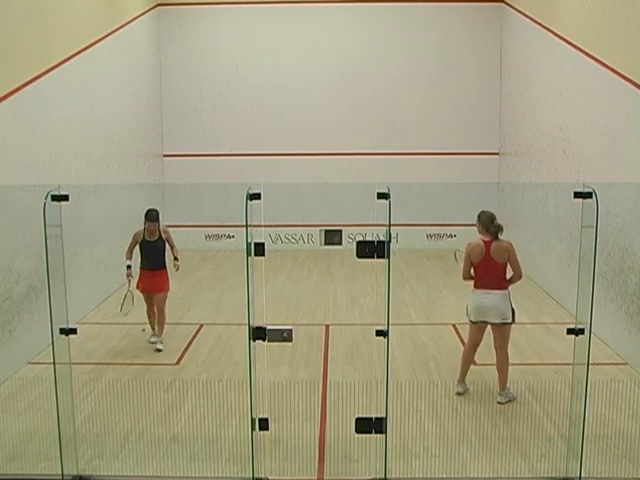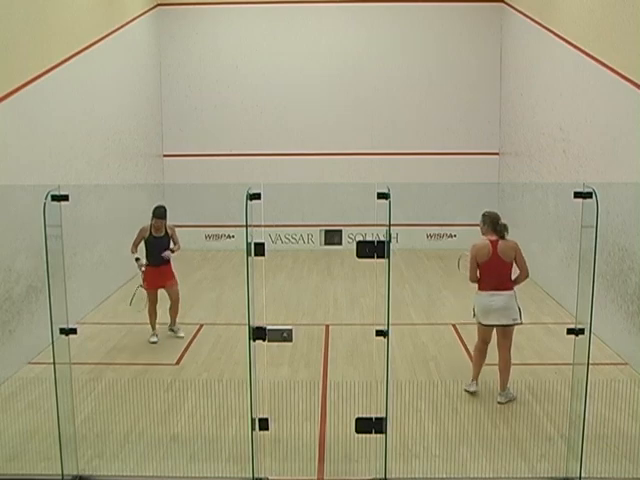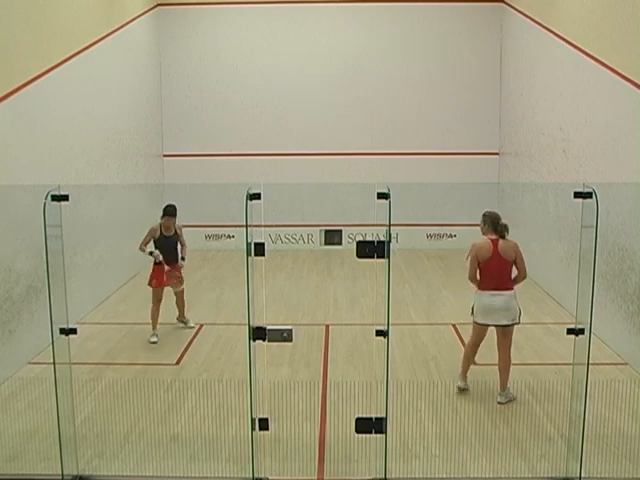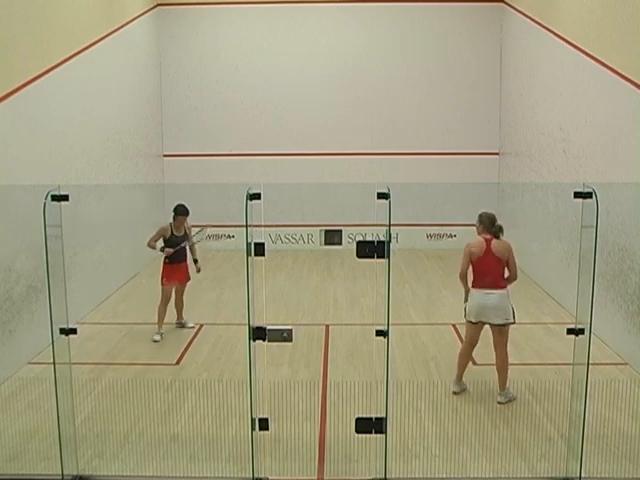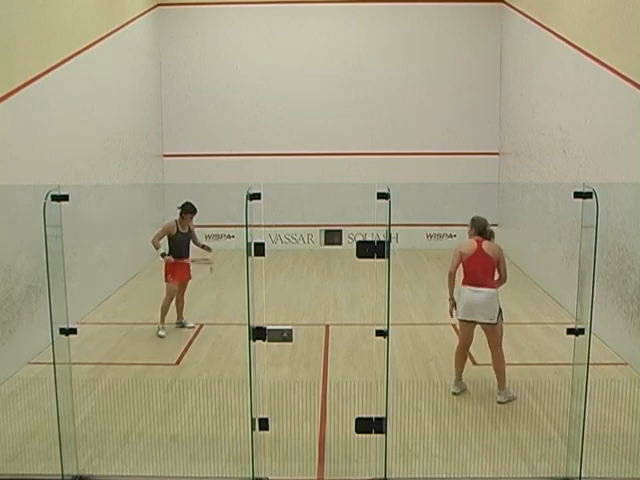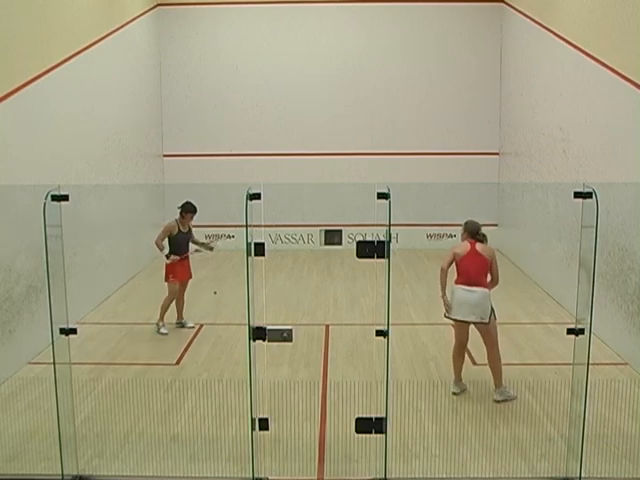
dt=0.2s
person 1, frame 1
left shoulder: (472, 246)
right shoulder: (506, 246)
left elbow: (465, 276)
right elbow: (518, 275)
left hip: (479, 298)
right hip: (500, 300)
left knee: (472, 344)
right knee: (501, 348)
left ankle: (460, 383)
right ankle: (503, 392)
person 1, frame 2
left shoulder: (477, 247)
right shoulder: (512, 246)
left elbow: (472, 278)
right elbow: (524, 273)
left hip: (484, 299)
right hip: (506, 300)
left knee: (482, 343)
right knee: (504, 349)
left ankle: (473, 382)
right ankle: (503, 392)
person 1, frame 3
left shoulder: (478, 246)
right shoulder: (512, 246)
left elbow: (471, 277)
right elbow: (523, 274)
left hip: (484, 299)
right hip: (506, 300)
left knee: (474, 341)
right knee: (504, 349)
left ankle: (462, 378)
right ankle: (503, 392)
person 1, frame 4
left shoulder: (471, 246)
right shoulder: (505, 246)
left elbow: (462, 274)
right elbow: (513, 276)
left wrist: (467, 290)
left hip: (477, 298)
right hip: (499, 298)
left knee: (469, 343)
right knee: (501, 348)
left ankle: (457, 383)
right ankle: (503, 392)
person 1, frame 5
left shoulder: (463, 247)
right shoulder: (496, 248)
left elbow: (451, 272)
right elbow: (503, 278)
left wrist: (451, 298)
left hip: (466, 295)
right hip: (488, 297)
left knee: (463, 343)
right knee: (496, 347)
left ankle: (457, 383)
right ankle: (502, 391)
person 1, frame 6
left shoulder: (457, 248)
right shoulder: (489, 250)
left elbow: (444, 268)
right elbow: (495, 280)
left wrist: (443, 295)
left hip: (460, 294)
right hip: (480, 297)
left knee: (460, 343)
right knee: (492, 346)
left ankle: (457, 383)
right ankle: (499, 390)
person 2, frame 1
left shoulder: (164, 232)
right shoulder: (138, 234)
left elbow: (173, 246)
right elbow: (129, 250)
left wrist: (176, 259)
right wrist: (128, 266)
left hip: (161, 274)
right hip: (145, 274)
left knee: (160, 307)
right knee: (149, 306)
left ankle: (159, 339)
right ankle: (154, 332)
person 2, frame 2
left shoulder: (170, 229)
right shoulder: (144, 230)
left elbow: (178, 245)
right elbow: (134, 247)
left wrist: (171, 251)
right wrist: (137, 259)
left hip: (166, 269)
right hip: (150, 271)
left knee: (175, 299)
right knee: (152, 303)
left ankle: (173, 325)
right ankle: (154, 332)
person 2, frame 3
left shoulder: (178, 228)
right shoulder: (155, 230)
left elbow: (183, 246)
right elbow: (141, 246)
left wrist: (182, 259)
right wrist: (151, 253)
left hip: (175, 268)
right hip: (159, 269)
left knee: (180, 295)
right knee: (156, 302)
left ankle: (181, 317)
right ankle: (154, 332)
person 2, frame 4
left shoulder: (187, 227)
right shoulder: (165, 229)
left elbow: (191, 244)
right elbow: (150, 243)
left wrist: (196, 261)
right wrist: (162, 249)
left hip: (183, 266)
right hip: (169, 267)
left knee: (180, 295)
right knee: (165, 299)
left ankle: (180, 320)
right ankle: (159, 330)
person 2, frame 5
left shoulder: (190, 225)
right shoulder: (171, 226)
left elbow: (194, 239)
right elbow: (154, 240)
left wrist: (203, 246)
right wrist: (163, 255)
left hip: (185, 263)
right hip: (173, 264)
left knee: (181, 294)
right knee: (170, 295)
left ankle: (180, 320)
right ankle: (161, 325)
person 2, frame 6
left shoulder: (189, 225)
right shoulder: (172, 226)
right elbow: (158, 241)
left wrist: (203, 244)
right wrist: (168, 255)
left hip: (185, 263)
right hip: (174, 264)
left knee: (181, 294)
right knee: (172, 295)
left ankle: (180, 320)
right ankle: (160, 322)
